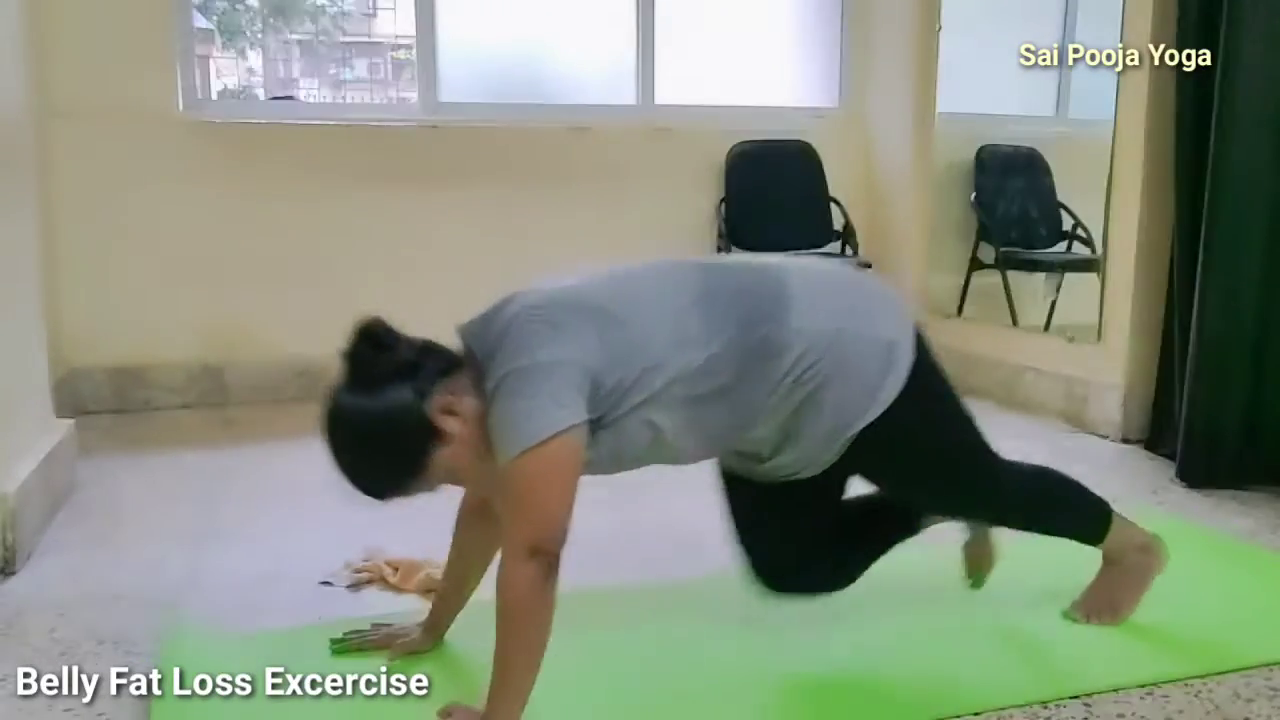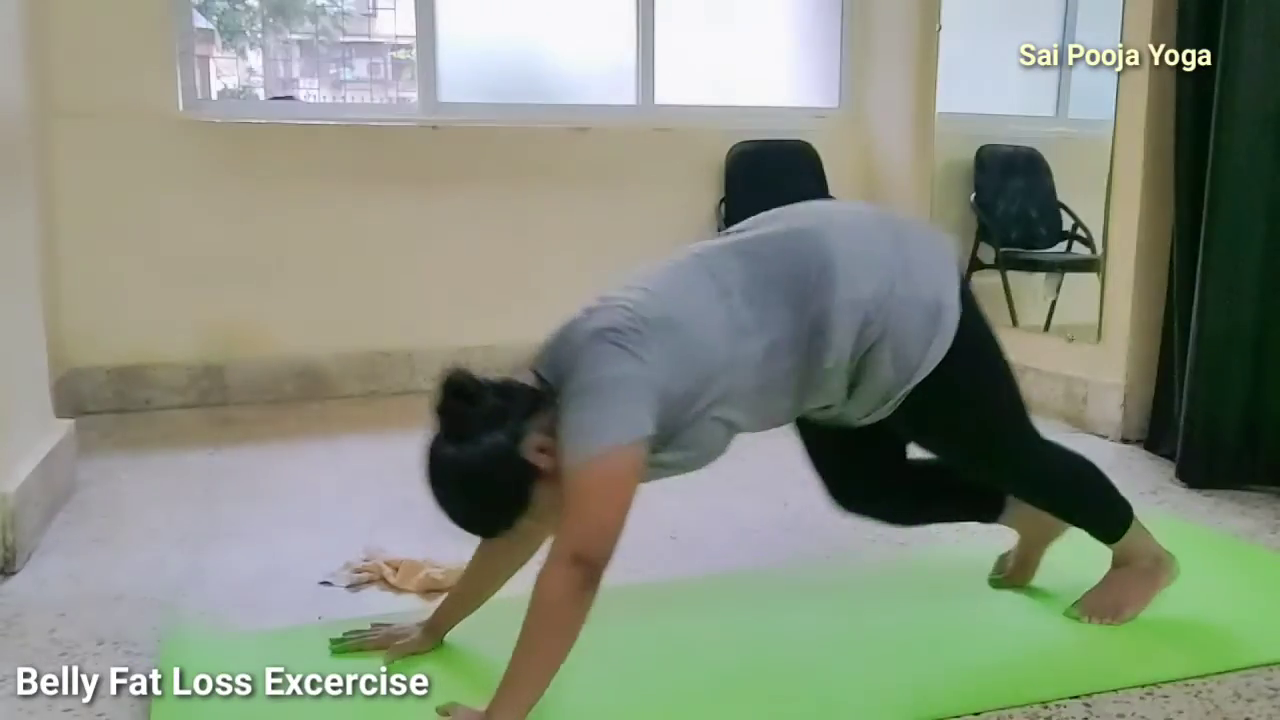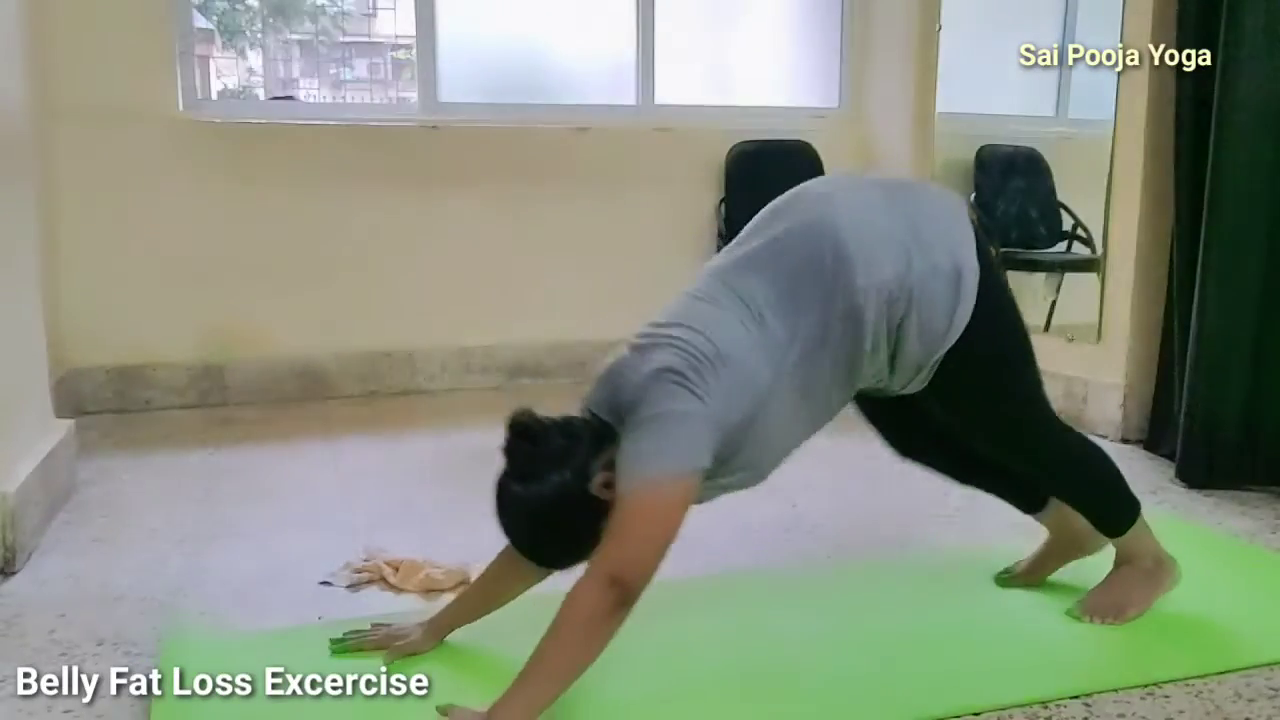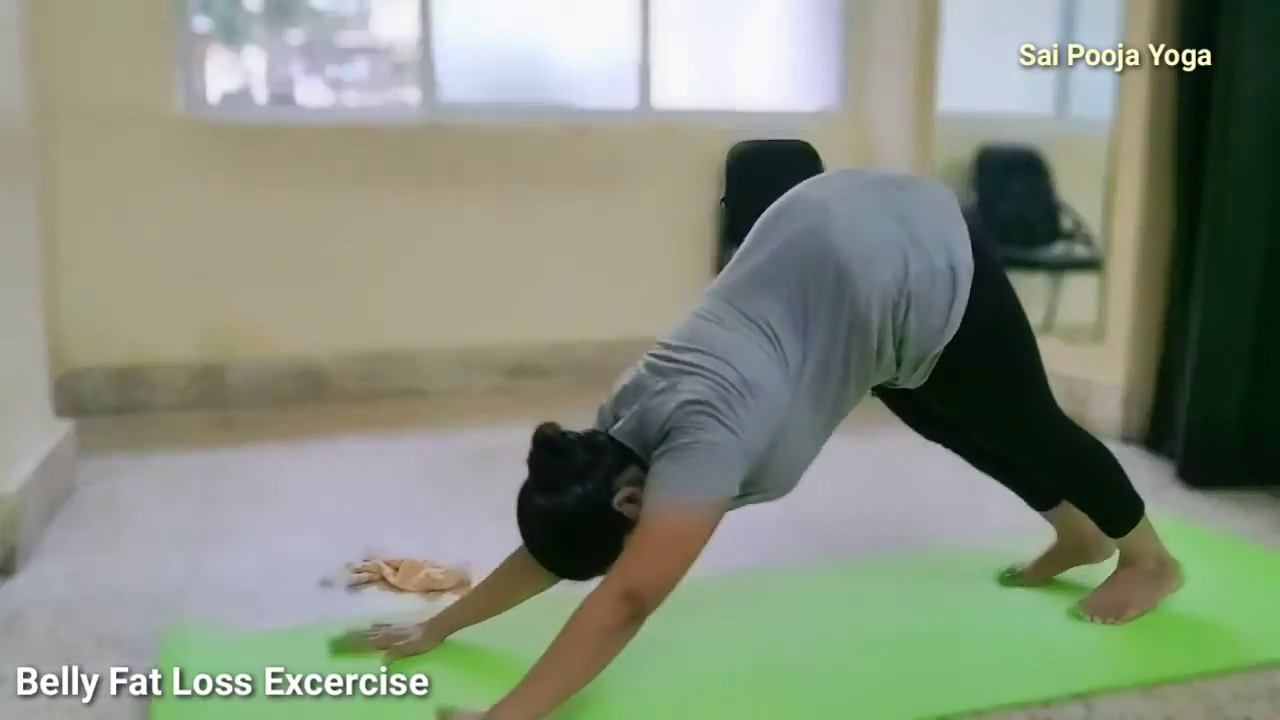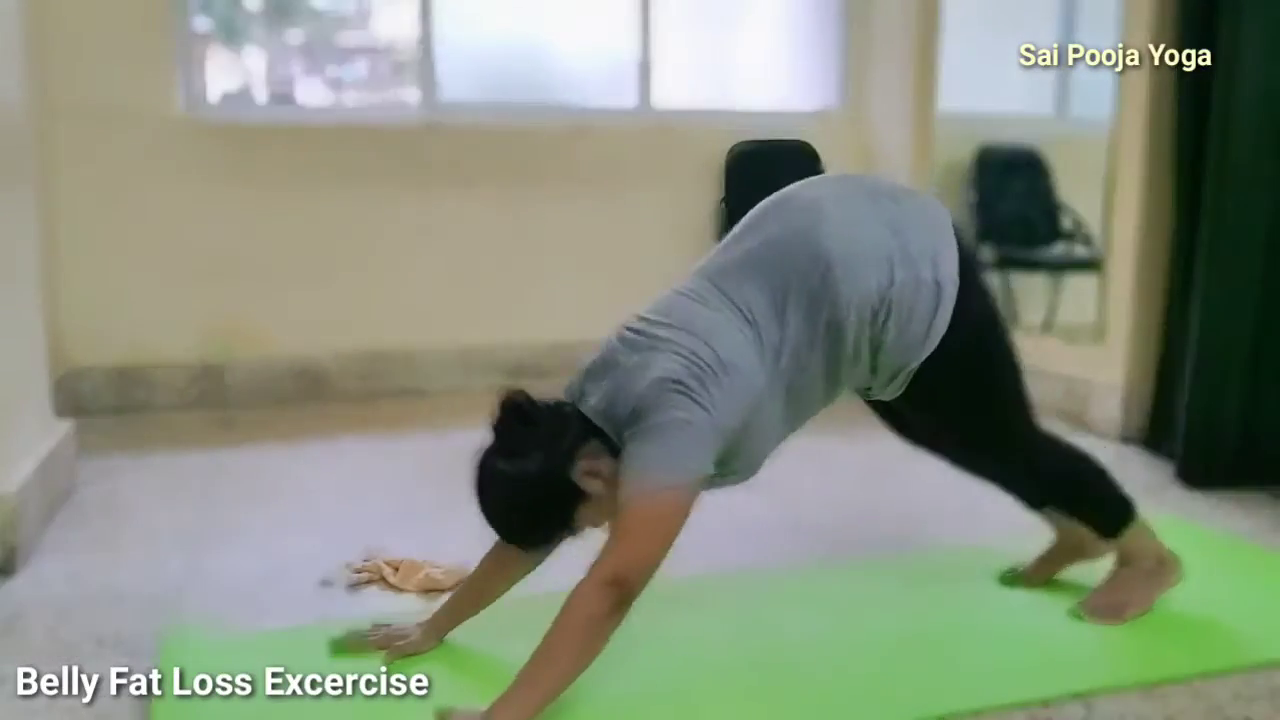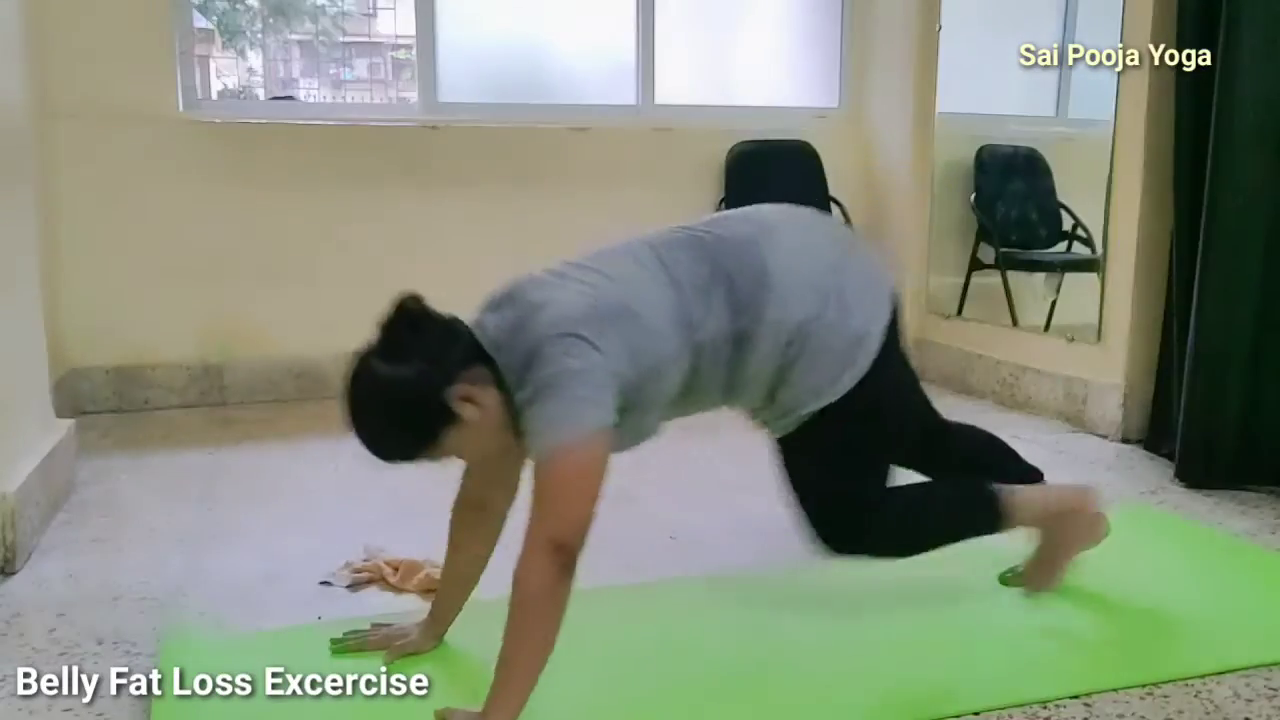
dt=0.2s
person 1, frame 1
left shoulder: (528, 378)
right shoulder: (477, 374)
left elbow: (530, 558)
right elbow: (487, 509)
right wrist: (430, 629)
left hip: (839, 357)
right hip: (770, 380)
left knee: (976, 484)
right knee: (791, 567)
left ankle: (1130, 549)
right ankle: (948, 509)
person 1, frame 2
left shoulder: (605, 395)
right shoulder: (547, 400)
left elbow: (577, 570)
right elbow: (520, 523)
right wrist: (432, 628)
left hip: (897, 297)
right hip: (835, 280)
left knee: (1006, 451)
right knee: (865, 490)
left ankle: (1142, 554)
right ankle: (1029, 517)
person 1, frame 3
left shoulder: (669, 422)
right shoulder: (606, 423)
left elbow: (609, 591)
right elbow: (539, 542)
right wrist: (434, 626)
left hip: (919, 264)
right hip: (847, 238)
left knee: (1022, 432)
right knee: (920, 438)
left ankle: (1144, 556)
right ankle: (1071, 527)
person 1, frame 4
left shoulder: (700, 441)
right shoulder: (623, 430)
left elbow: (625, 604)
right elbow: (550, 541)
right wrist: (437, 626)
left hip: (917, 258)
right hip: (849, 226)
left knee: (1026, 426)
right knee: (944, 419)
left ankle: (1149, 556)
right ankle: (1080, 530)
person 1, frame 5
left shoulder: (668, 424)
right shoulder: (584, 406)
left elbow: (612, 587)
right elbow: (535, 528)
right wrist: (435, 625)
left hip: (897, 271)
right hip: (839, 235)
left knee: (995, 440)
right knee: (942, 428)
left ankle: (1144, 553)
right ankle: (1079, 532)
person 1, frame 6
left shoulder: (560, 371)
right shoulder: (490, 346)
left elbow: (553, 553)
right elbow: (483, 498)
right wrist: (433, 627)
left hip: (819, 305)
right hip: (796, 264)
left knee: (848, 523)
right knee: (911, 435)
left ankle: (1049, 506)
right ankle: (1066, 514)
